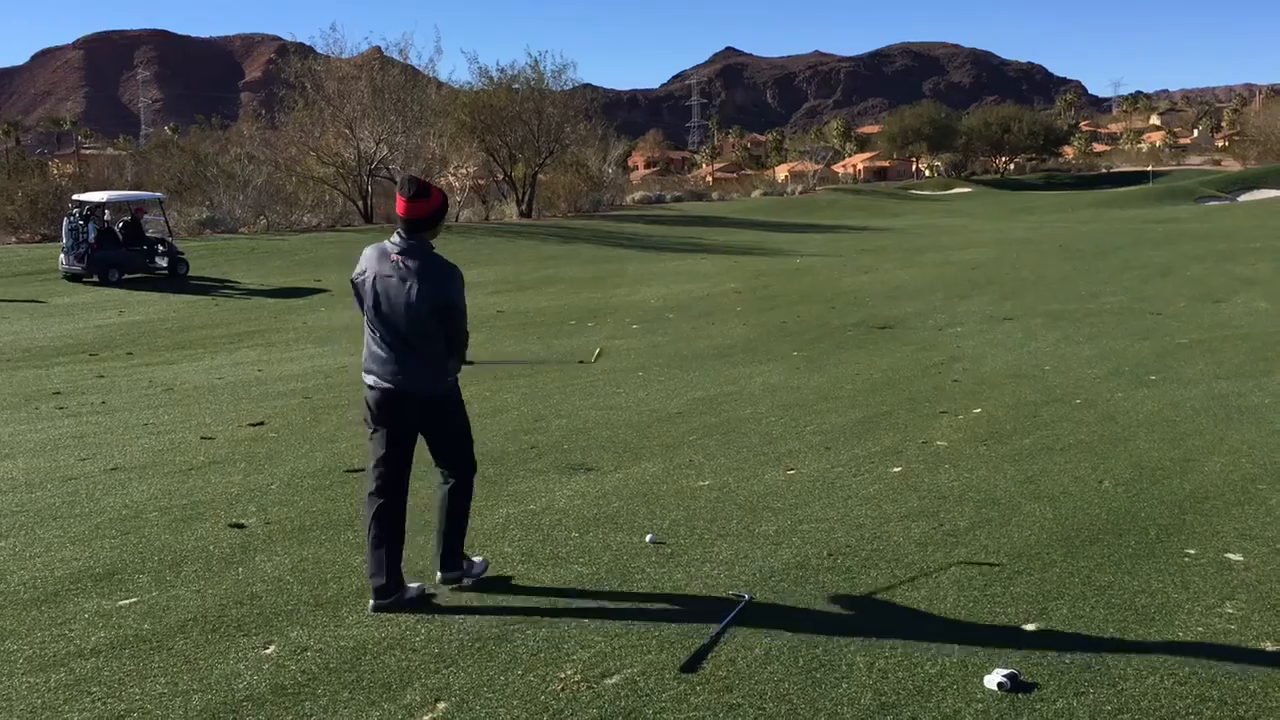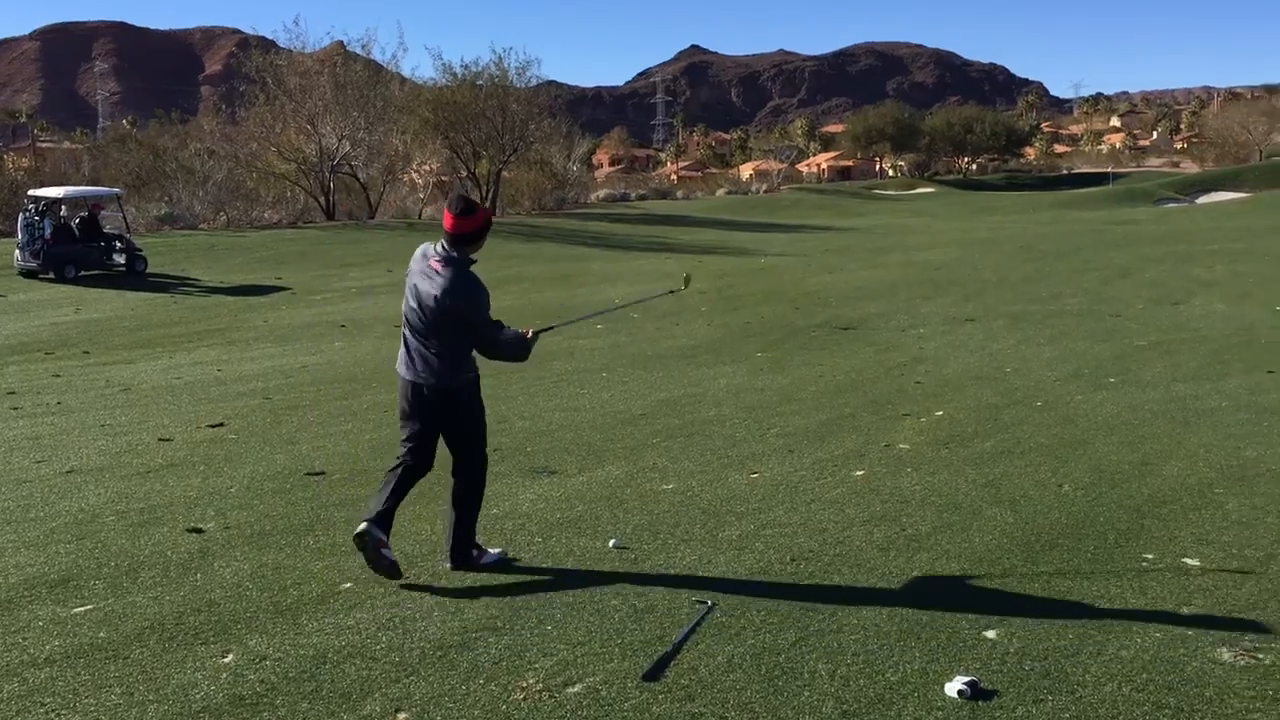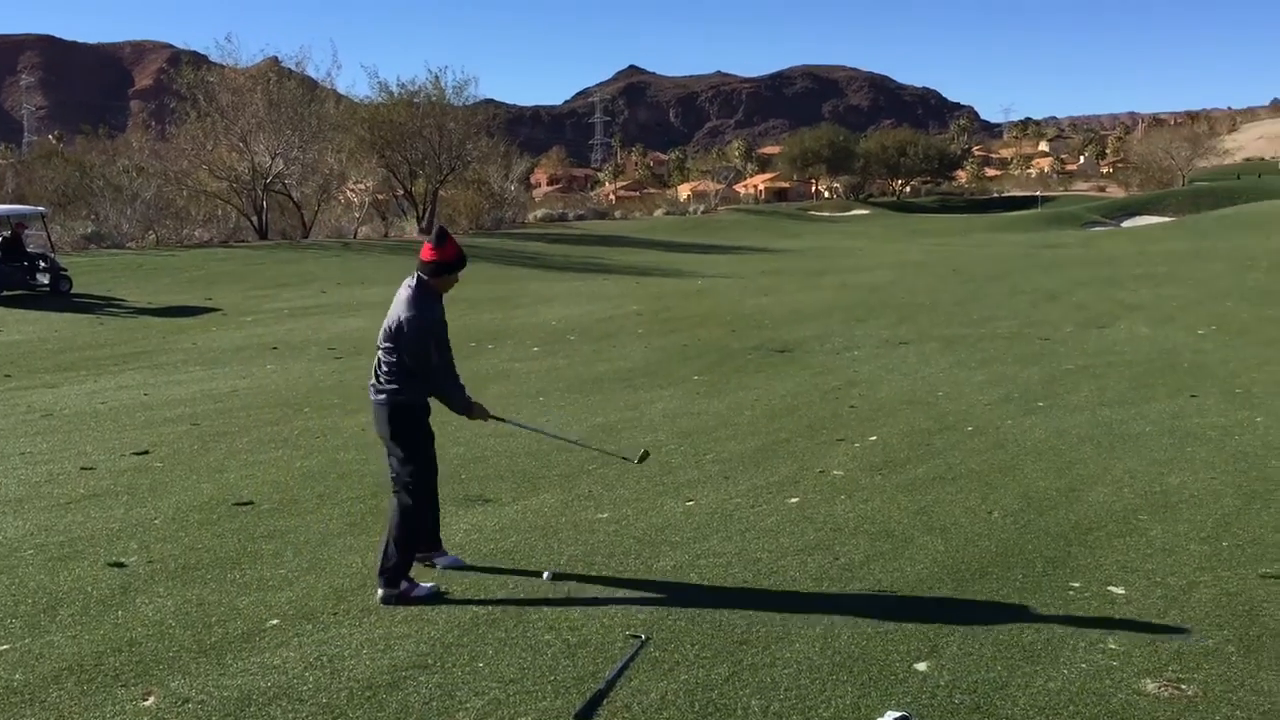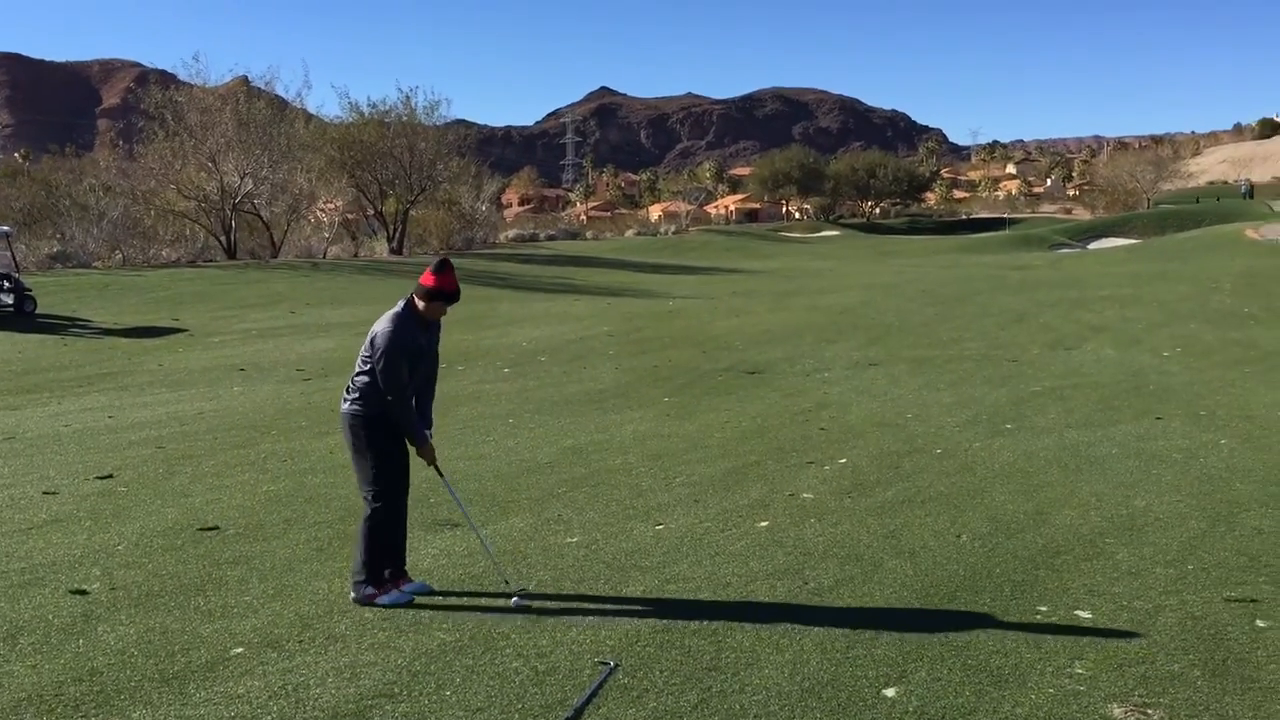
dt=0.5s
person 1, frame 1
left shoulder: (366, 261)
right shoulder: (444, 275)
right elbow: (456, 341)
right wrist: (449, 361)
left hip: (381, 390)
right hip: (432, 392)
left knee: (385, 487)
right knee: (458, 472)
left ankle: (386, 587)
right ankle: (452, 564)
person 1, frame 2
left shoulder: (421, 256)
right shoulder: (467, 287)
right elbow: (488, 343)
left wrist: (511, 334)
right wrist: (523, 345)
left hip: (412, 380)
right hip: (453, 387)
left knee: (412, 457)
right knee: (469, 466)
left ankle: (375, 524)
right ankle: (462, 551)
person 1, frame 3
left shoulder: (426, 294)
right shoulder: (413, 314)
left elbow: (440, 356)
right elbow: (430, 374)
left wrist: (461, 397)
right wrist: (464, 405)
left hip: (406, 400)
right hip: (398, 405)
left knee: (425, 475)
right knee: (411, 487)
left ankle: (427, 546)
right ankle: (393, 580)
person 1, frame 4
left shoulder: (429, 324)
right shoulder: (392, 331)
left elbow: (425, 380)
right elbow: (396, 394)
left wrist: (424, 431)
right wrist: (419, 440)
left hip: (388, 416)
right hip: (365, 416)
left knee: (397, 495)
right knee: (380, 498)
left ankle: (393, 573)
right ankle: (365, 583)
